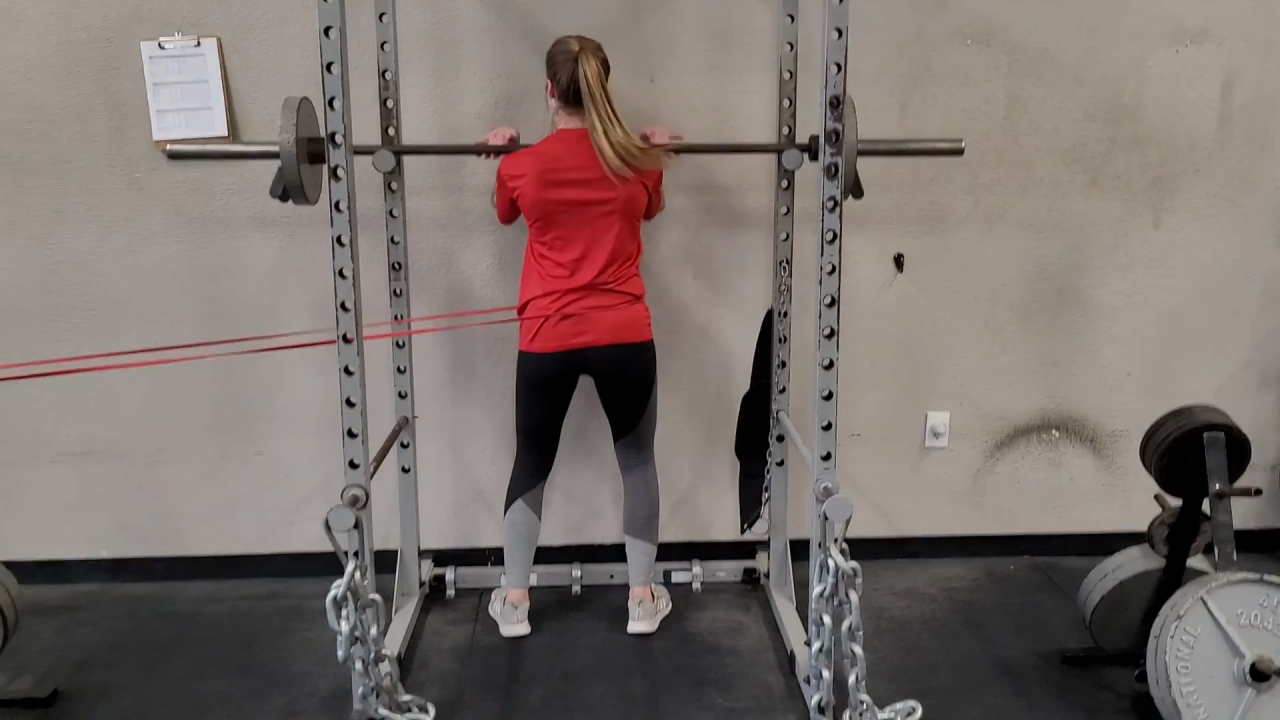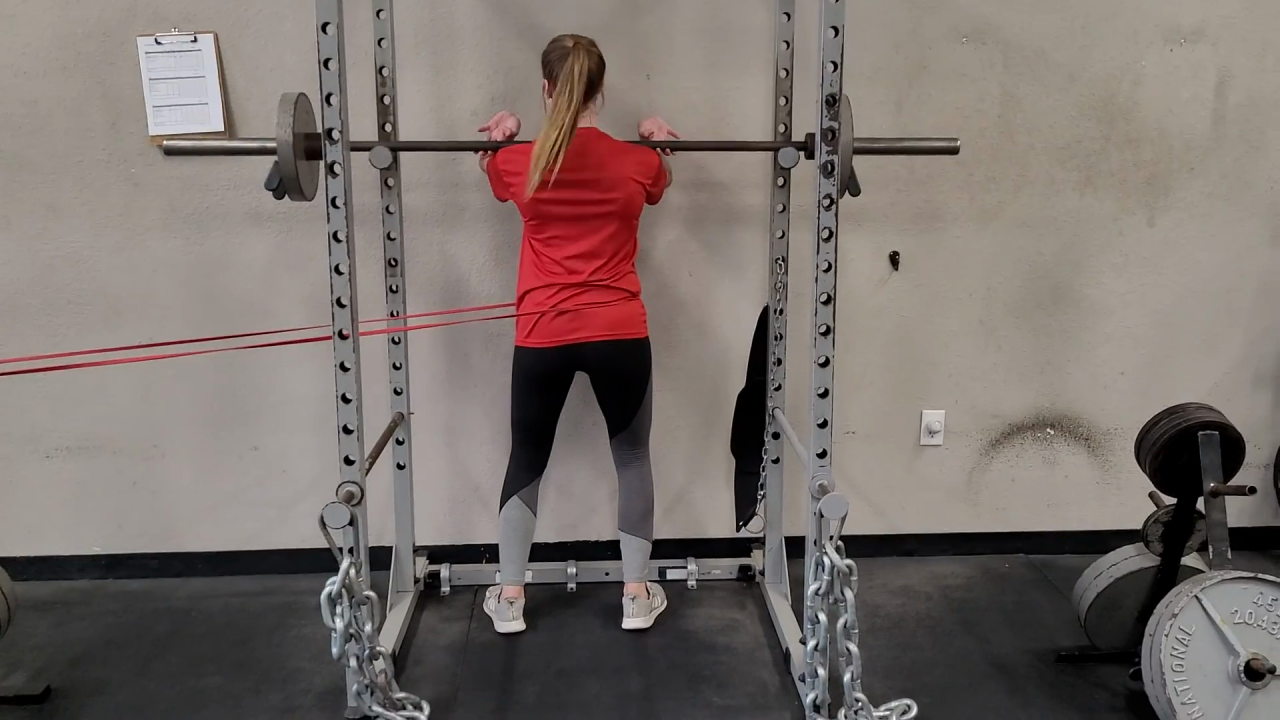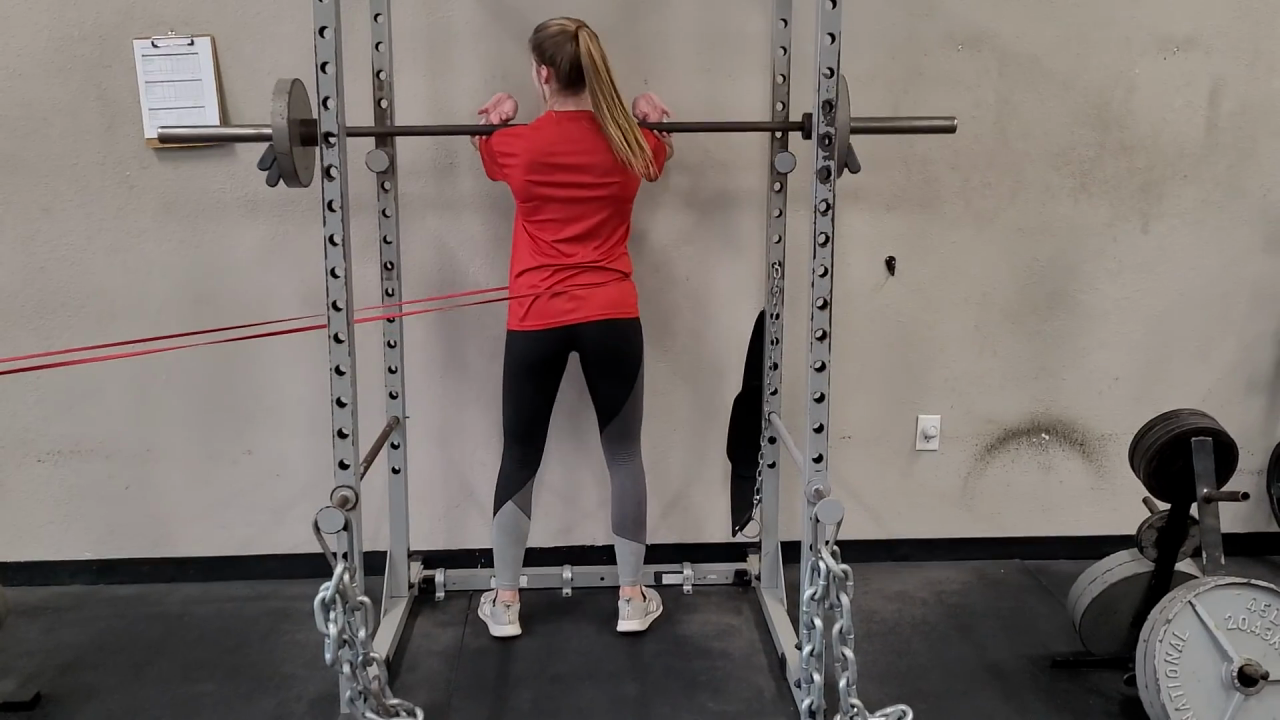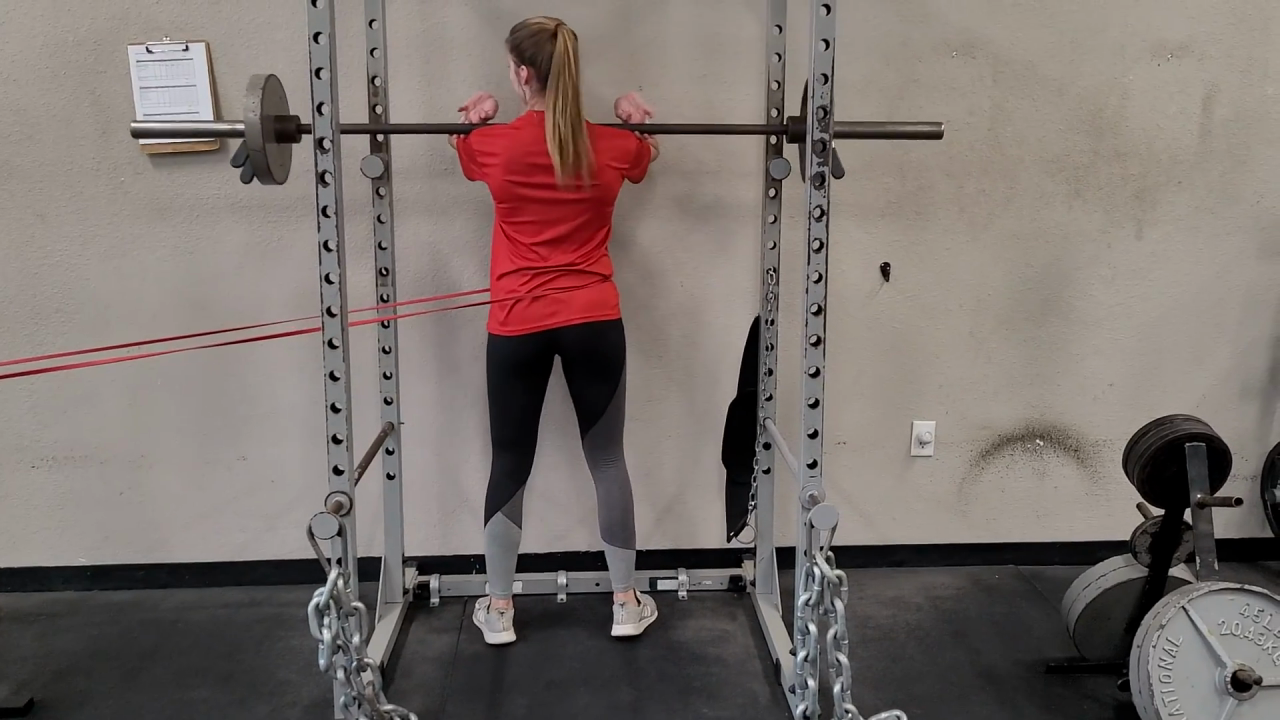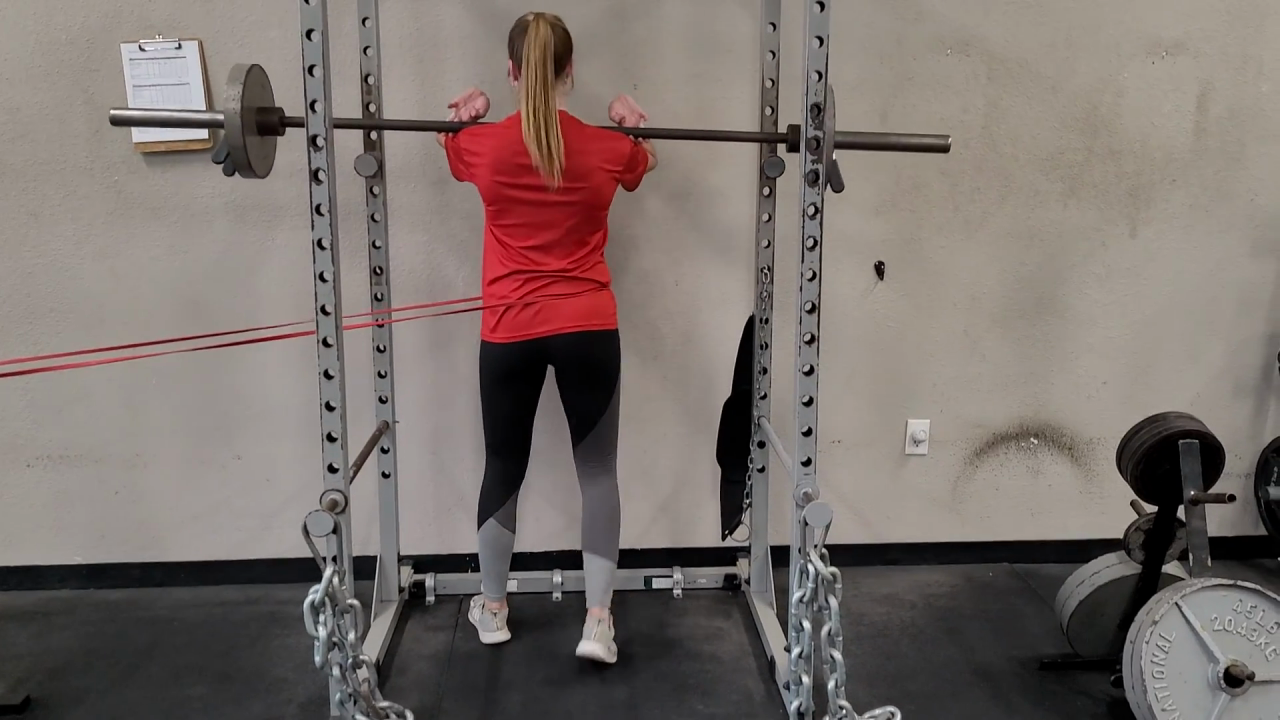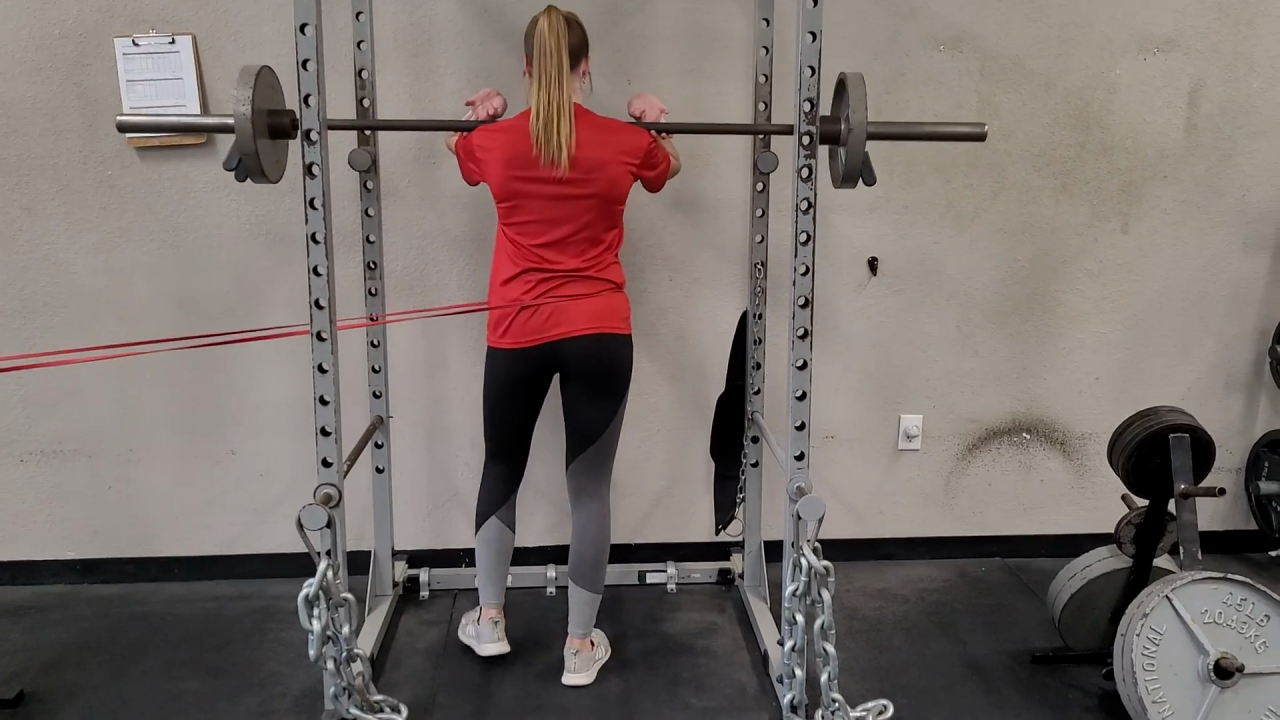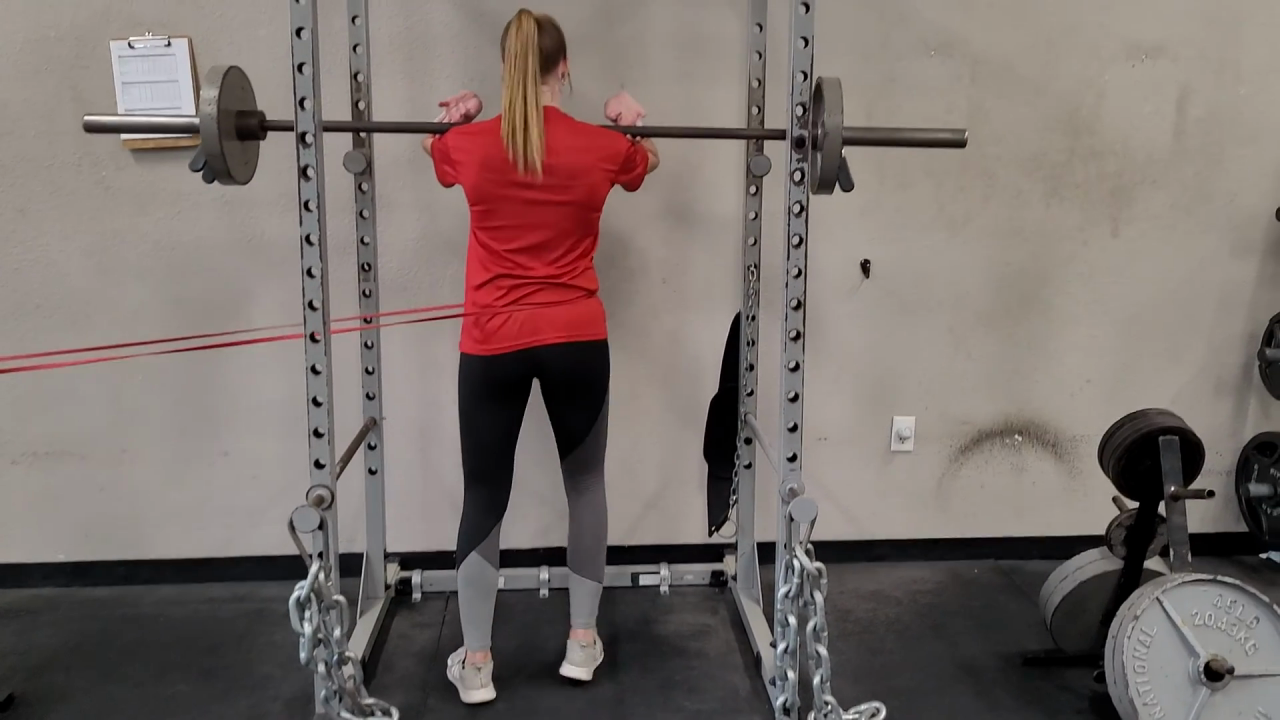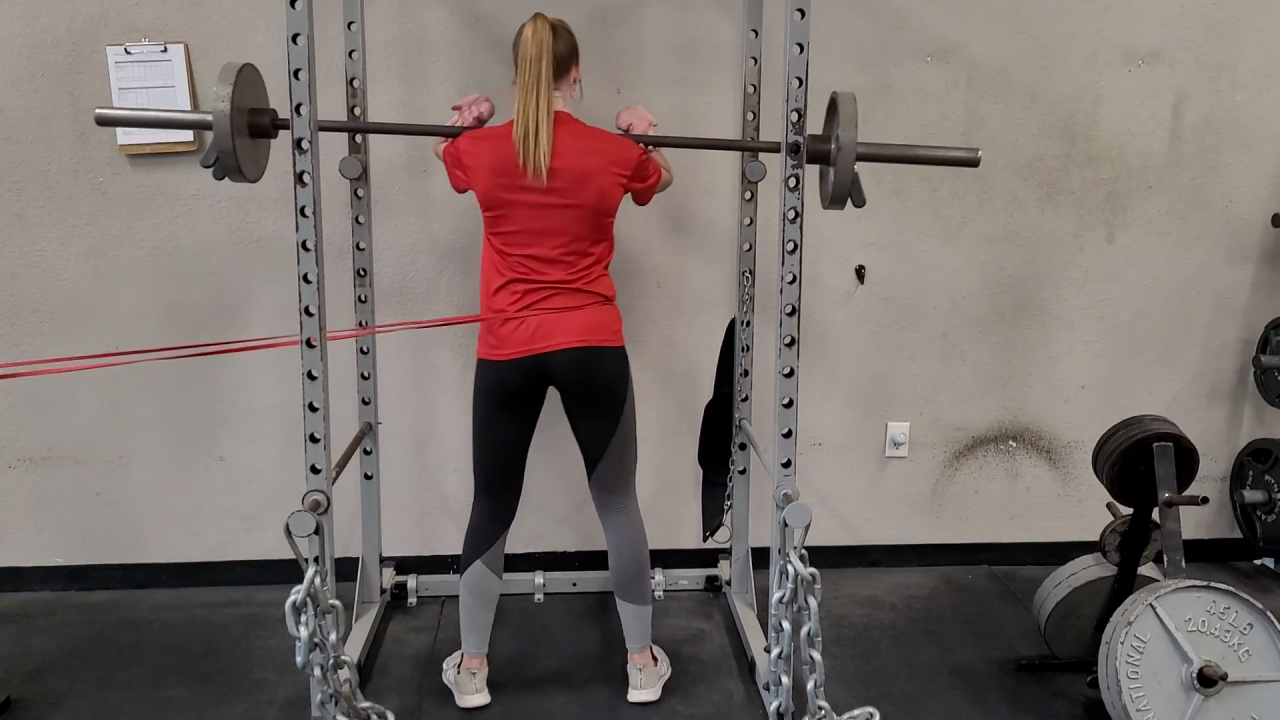
dt=0.4s
person 1, frame 1
left shoulder: (519, 167)
right shoulder: (637, 166)
left hip: (547, 340)
right hip: (624, 337)
left knee: (532, 464)
right knee: (637, 460)
left ankle: (514, 600)
right ankle: (643, 598)
person 1, frame 2
left shoulder: (519, 163)
right shoulder: (637, 163)
left elbow: (494, 174)
right elbow: (659, 184)
left wrist: (501, 140)
right wrist: (656, 144)
left hip: (543, 336)
right hip: (619, 334)
left knee: (526, 460)
right knee: (632, 456)
left ankle: (509, 597)
right ankle: (637, 593)
person 1, frame 3
left shoulder: (516, 145)
right shoulder: (630, 145)
left elbow: (486, 149)
right elbow: (659, 154)
left hip: (536, 322)
right hip: (613, 319)
left knee: (520, 457)
right knee: (623, 453)
left ankle: (504, 601)
right ankle: (632, 597)
person 1, frame 4
left shoulder: (493, 146)
right shoulder: (612, 147)
left elbow: (465, 150)
right elbow: (646, 155)
left hip: (517, 327)
right hip: (594, 322)
left knee: (509, 465)
right knee: (607, 460)
left ankle: (498, 608)
right ankle: (626, 601)
person 1, frame 5
left shoulder: (484, 146)
right shoulder: (608, 148)
left elbow: (456, 151)
right elbow: (643, 164)
left hip: (509, 334)
right hip: (589, 330)
left knee: (503, 470)
right knee: (597, 472)
left ankle: (492, 609)
right ankle: (597, 623)
person 1, frame 6
left shoulder: (492, 143)
right shoulder: (626, 143)
left elbow: (463, 152)
right elbow: (667, 166)
left hip: (517, 337)
right hip: (600, 336)
left knee: (500, 475)
right knee: (590, 488)
left ankle: (488, 619)
right ankle: (580, 645)
person 1, frame 7
left shoulder: (469, 145)
right shoulder: (603, 146)
left elbow: (438, 152)
right elbow: (646, 163)
left hip: (492, 345)
right hip: (576, 340)
left knee: (484, 499)
right knee: (583, 485)
left ankle: (475, 662)
right ankle: (583, 640)
person 1, frame 8
left shoulder: (481, 150)
right shoulder: (615, 153)
left elbow: (449, 156)
right elbow: (660, 179)
left wrist: (465, 125)
left hip: (508, 353)
right hip: (593, 349)
left knee: (492, 508)
right knee: (617, 503)
left ankle: (472, 668)
right ankle: (641, 663)
